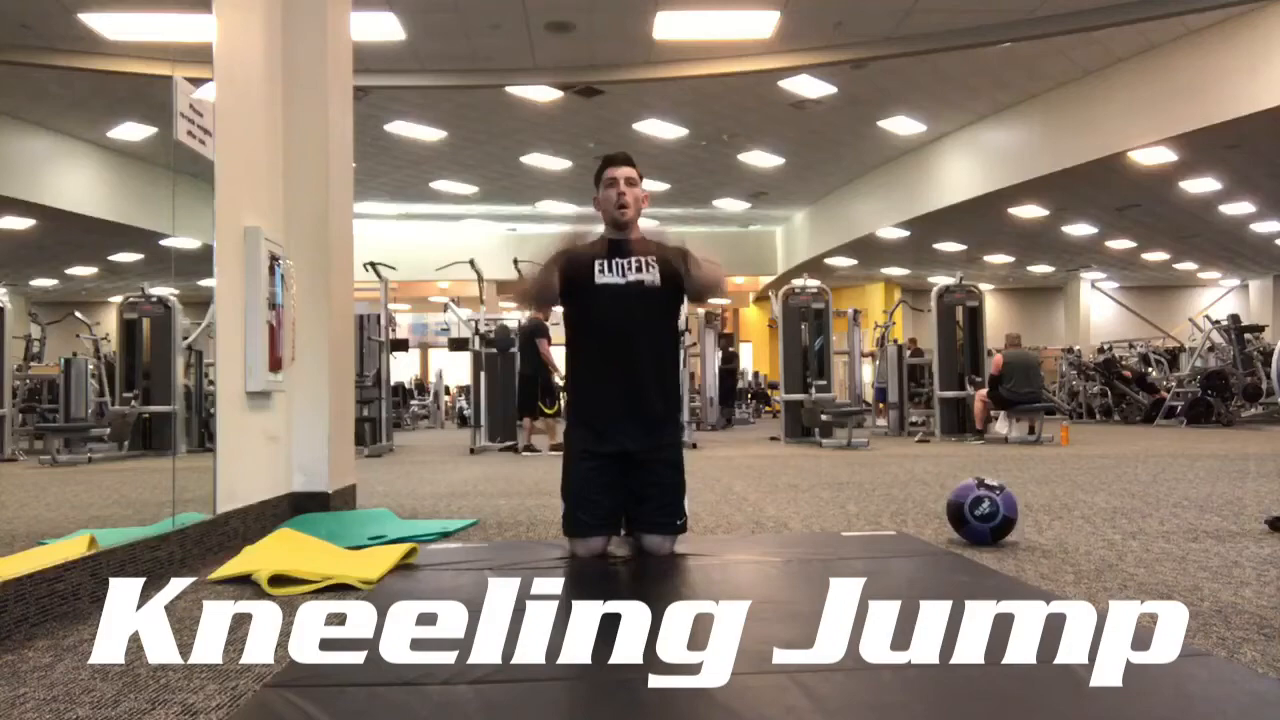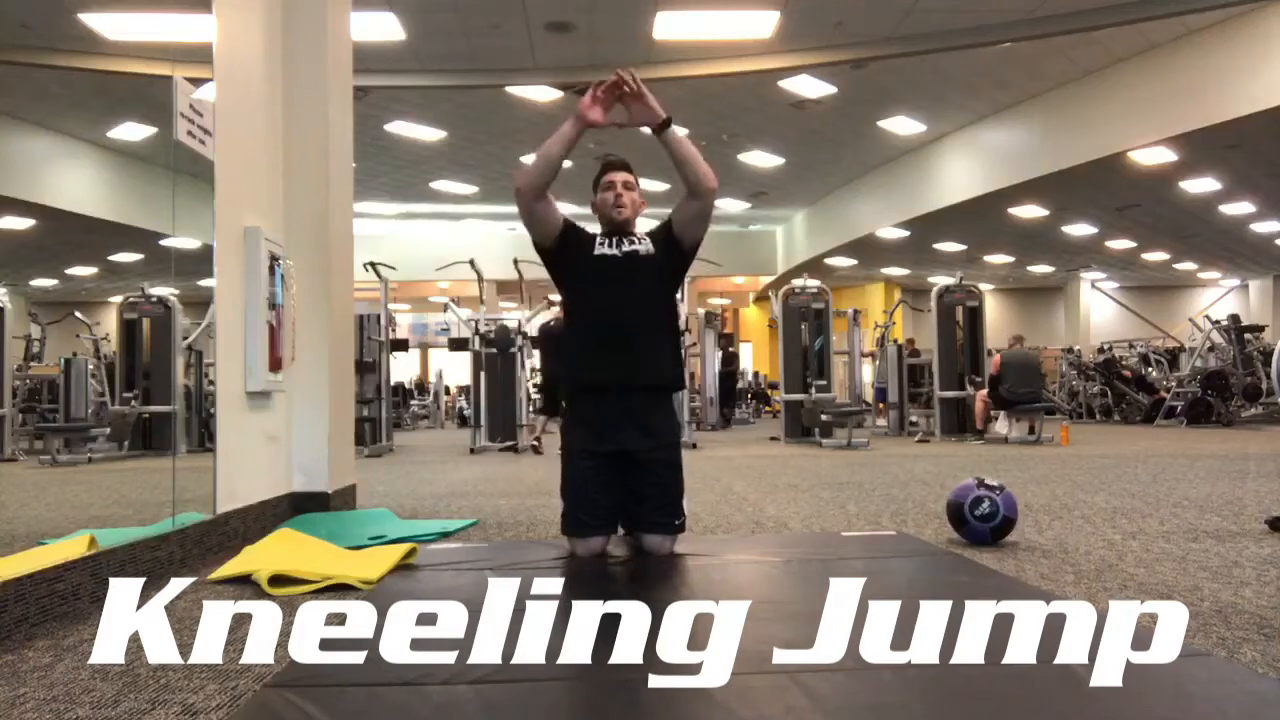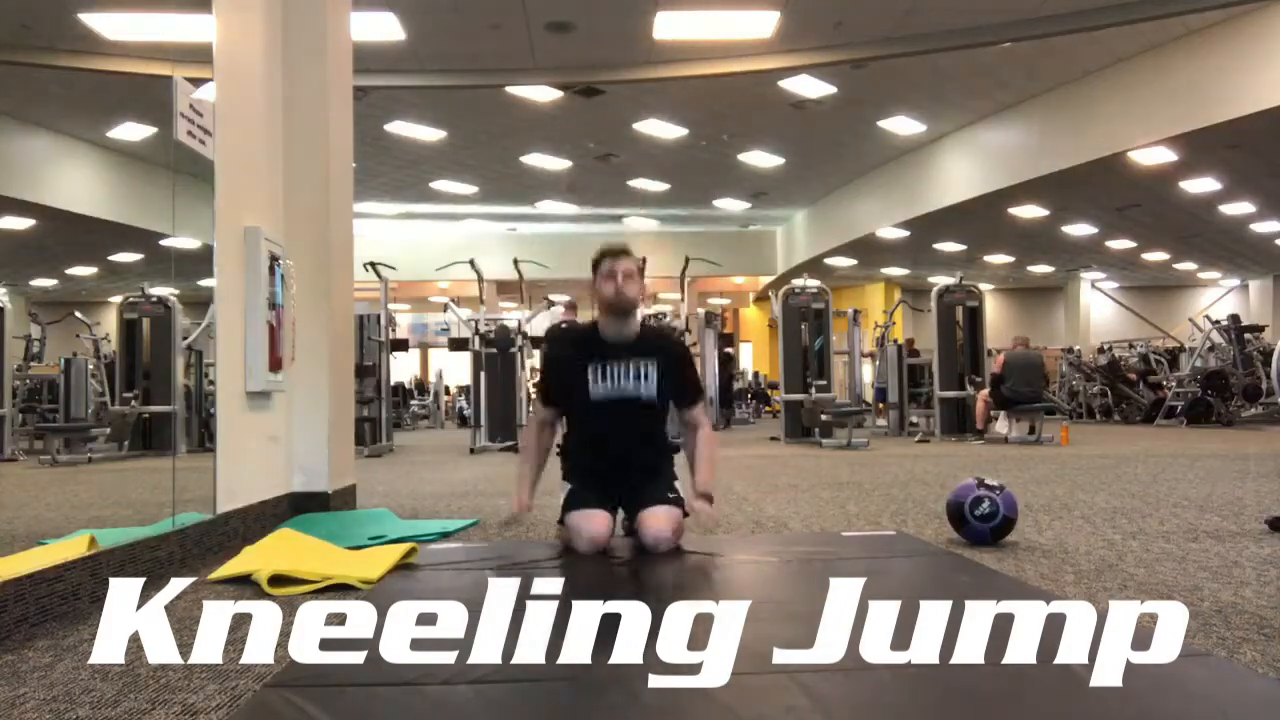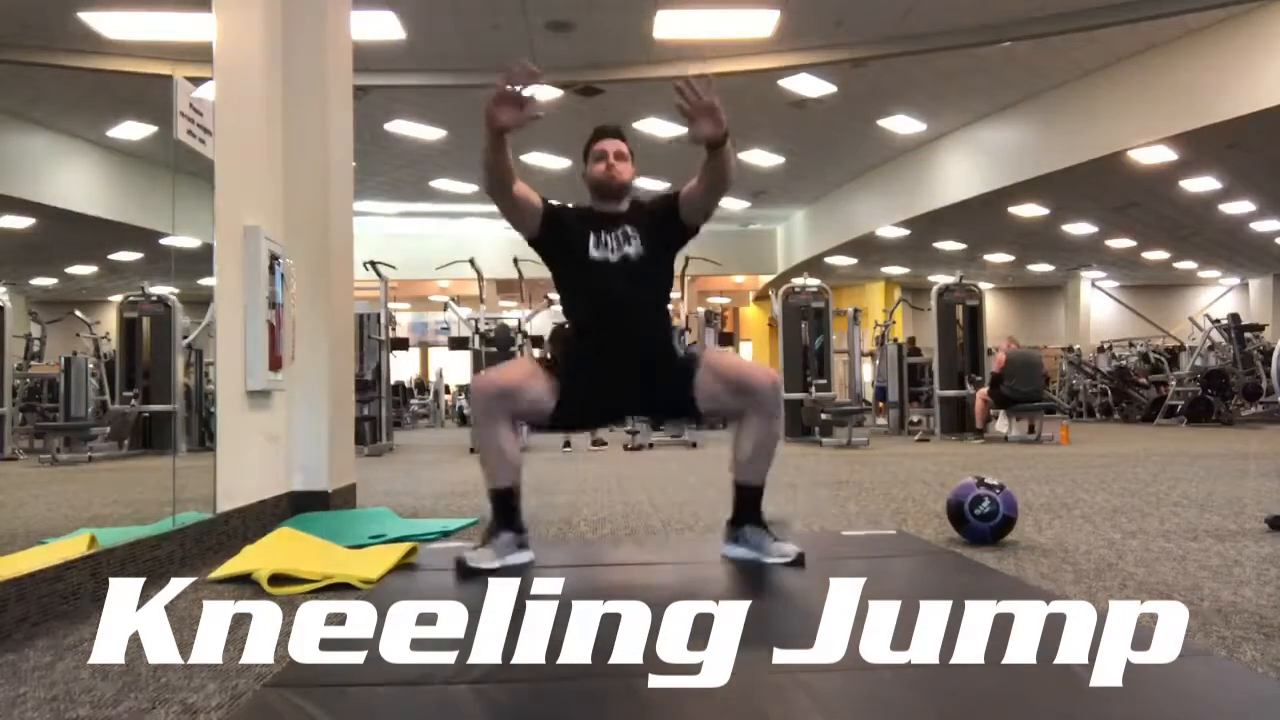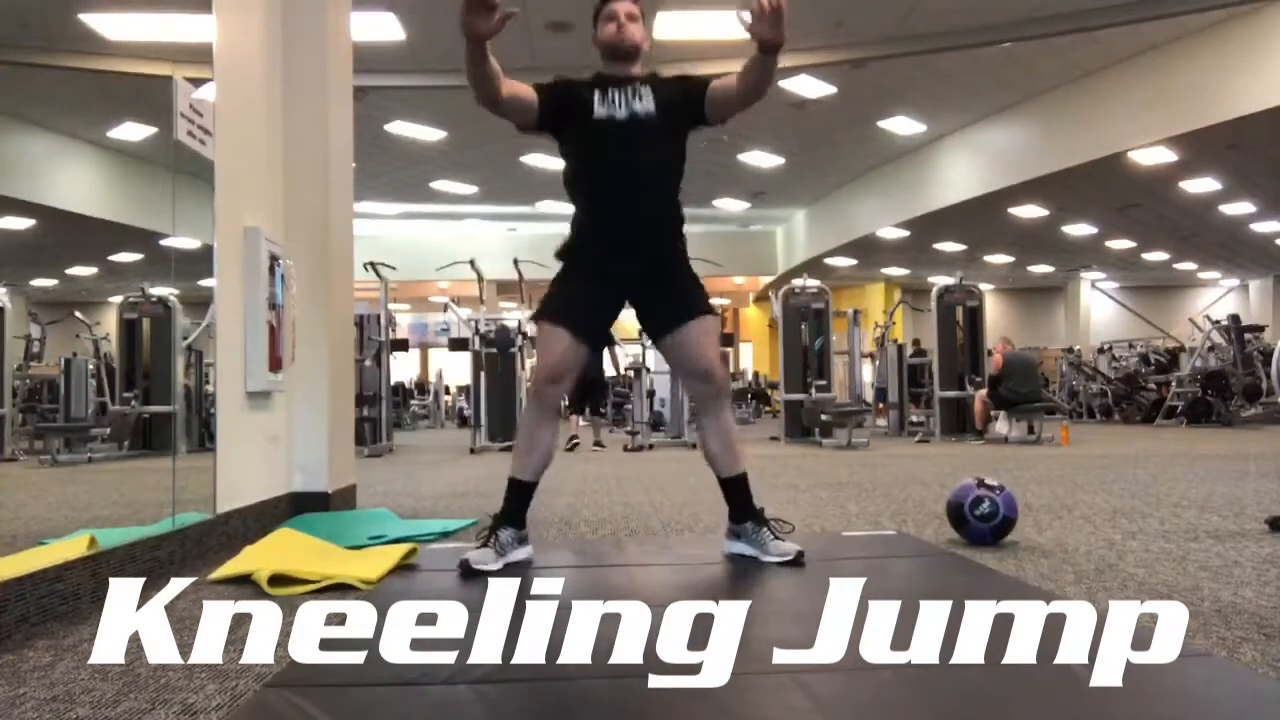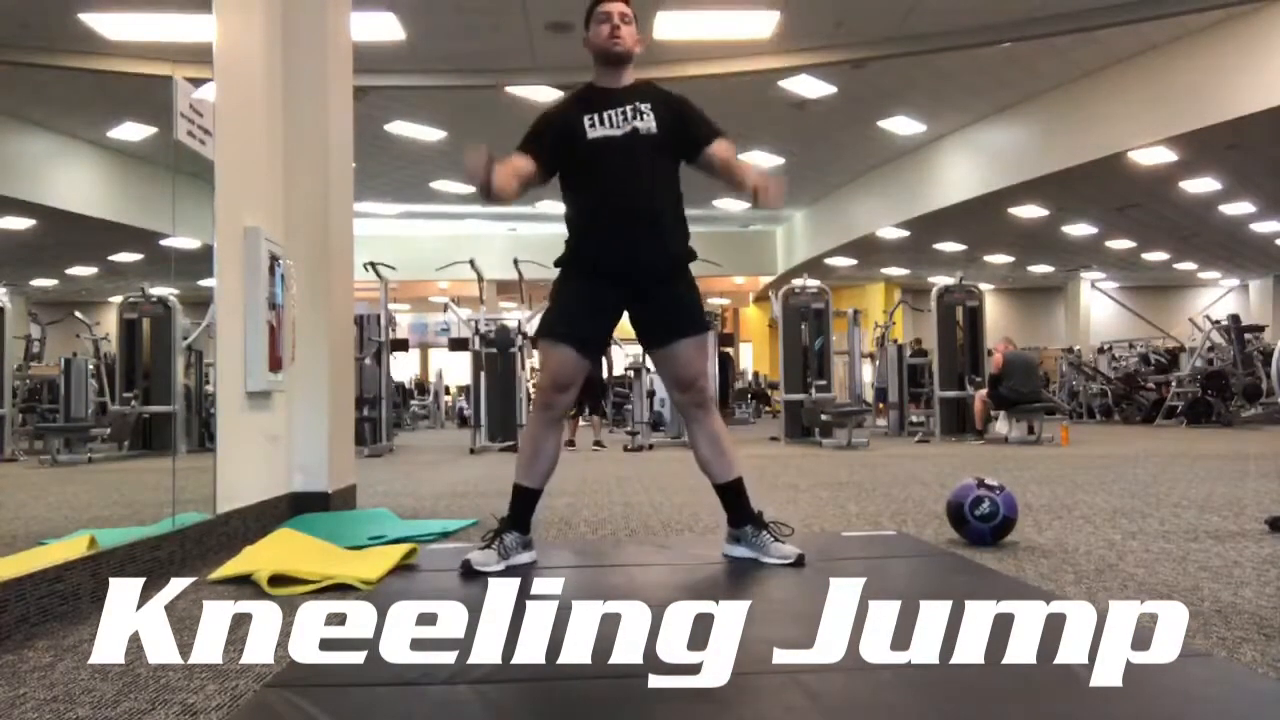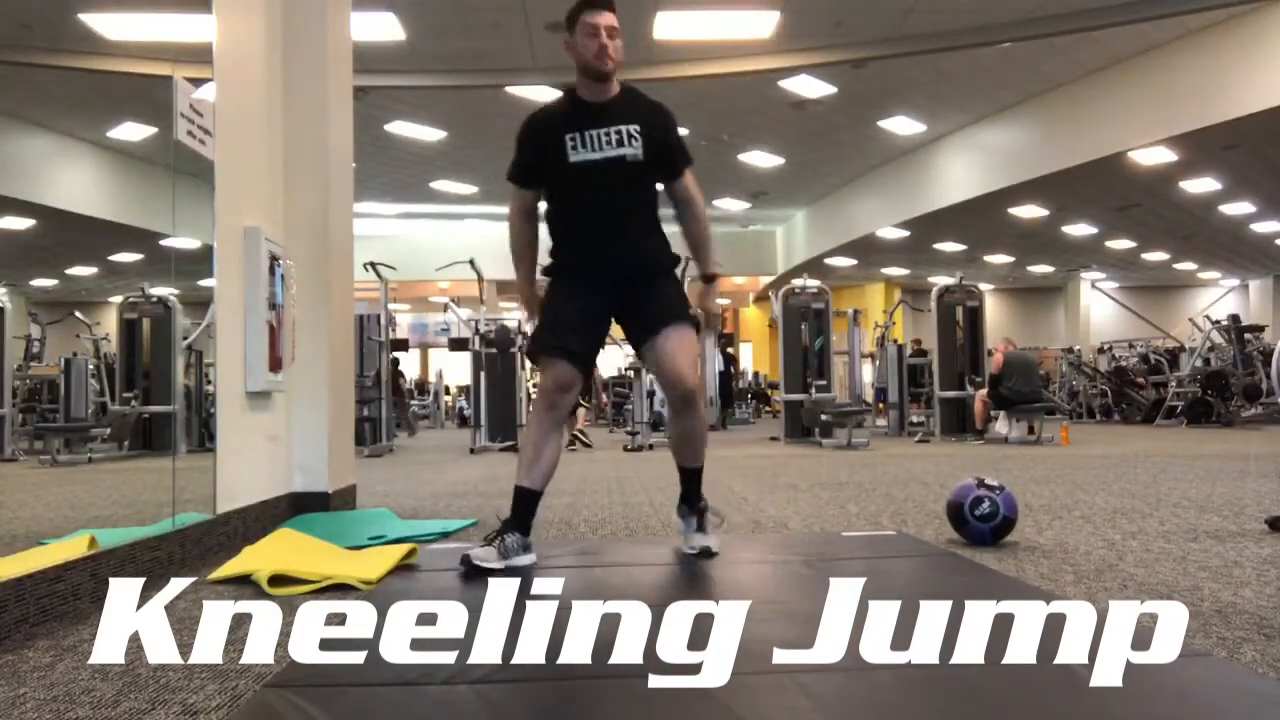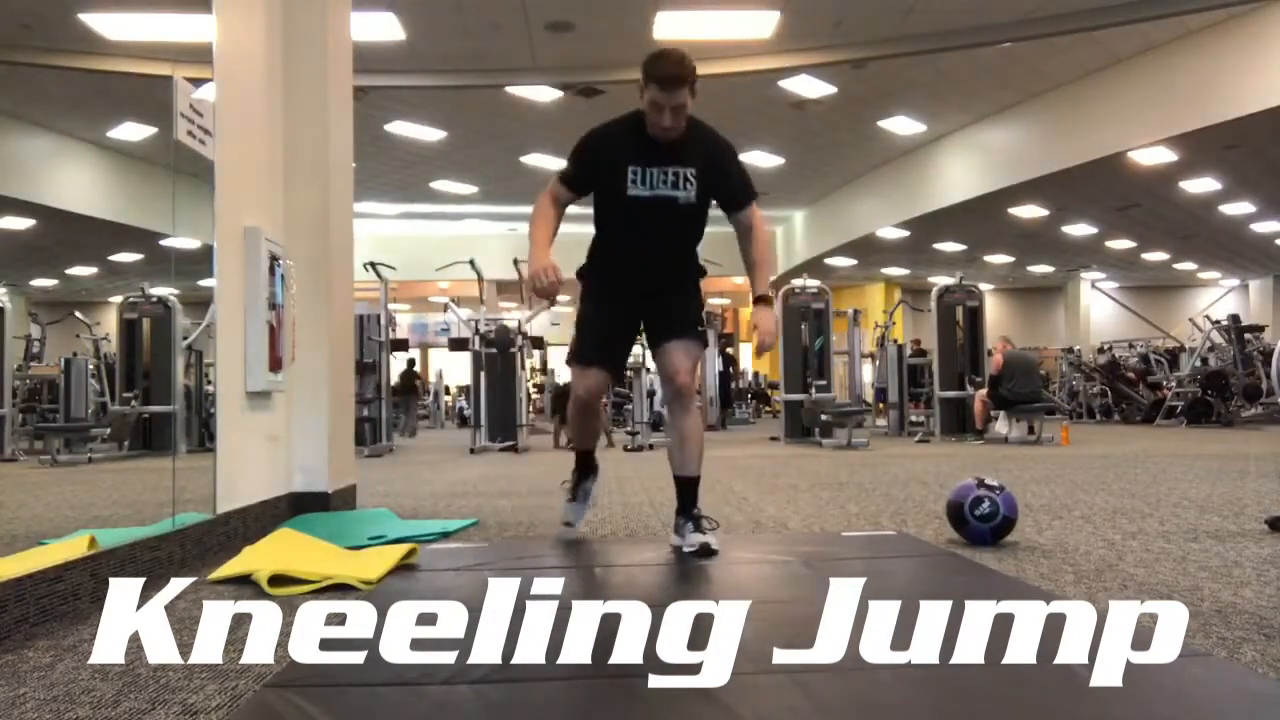
dt=0.5s
person 1, frame 1
left shoulder: (668, 261)
right shoulder: (578, 261)
left elbow: (714, 286)
right elbow: (535, 297)
left wrist: (678, 255)
right wrist: (559, 261)
left hip: (656, 426)
right hip: (591, 427)
left knee: (659, 547)
right knee: (588, 549)
person 1, frame 2
left shoulder: (665, 247)
right shoulder: (572, 247)
left elbow: (705, 189)
right elbow: (527, 190)
left wrist: (659, 124)
right wrist: (578, 124)
left hip: (653, 414)
right hip: (588, 416)
left knee: (658, 547)
right knee: (587, 549)
person 1, frame 3
left shoulder: (669, 347)
right shoulder: (569, 348)
left elbow: (698, 424)
right elbow: (542, 422)
left wrist: (702, 490)
right wrist: (525, 488)
left hip: (650, 468)
right hip: (590, 468)
left knee: (661, 536)
right knee: (589, 539)
left ankle: (640, 520)
right ankle: (572, 518)
person 1, frame 4
left shoulder: (659, 217)
right shoulder: (562, 226)
left elbow: (713, 189)
right elbow: (502, 192)
left wrist: (715, 143)
right wrist: (498, 134)
left hip: (660, 372)
right hip: (587, 377)
left knee: (762, 387)
right knee: (491, 390)
left ankle: (746, 525)
right ankle: (508, 529)
person 1, frame 5
left shoulder: (674, 93)
right shoulder: (571, 97)
left elbow: (744, 91)
right elbow: (496, 97)
left wrist: (767, 49)
left hip: (663, 260)
right hip: (590, 262)
left knee: (710, 386)
right knee: (548, 387)
left ankle: (746, 523)
right ankle: (510, 528)
person 1, frame 6
left shoulder: (669, 106)
right shoulder: (564, 115)
left elbow: (722, 155)
right elbow: (517, 172)
left wrist: (752, 177)
right wrist: (489, 178)
left hip: (662, 269)
right hip: (588, 270)
left knee: (695, 396)
right knee: (551, 396)
left ankle: (744, 526)
right ankle: (515, 531)
person 1, frame 7
left shoulder: (651, 117)
right shoulder: (543, 127)
left elbow: (687, 200)
right elbow: (523, 212)
left wrist: (709, 277)
right wrist: (529, 291)
left hip: (648, 273)
right hip: (576, 278)
left knee: (685, 384)
right knee: (553, 396)
left ankle: (693, 508)
right ankle: (515, 535)
person 1, frame 8
left shoulder: (713, 151)
right shoulder: (605, 143)
left elbow: (750, 225)
right elbow: (552, 199)
left wrist: (762, 300)
right wrist: (539, 253)
left hip: (676, 283)
right hip: (610, 281)
left knee: (680, 384)
right knee: (587, 390)
left ankle: (687, 515)
right ankle: (584, 472)
